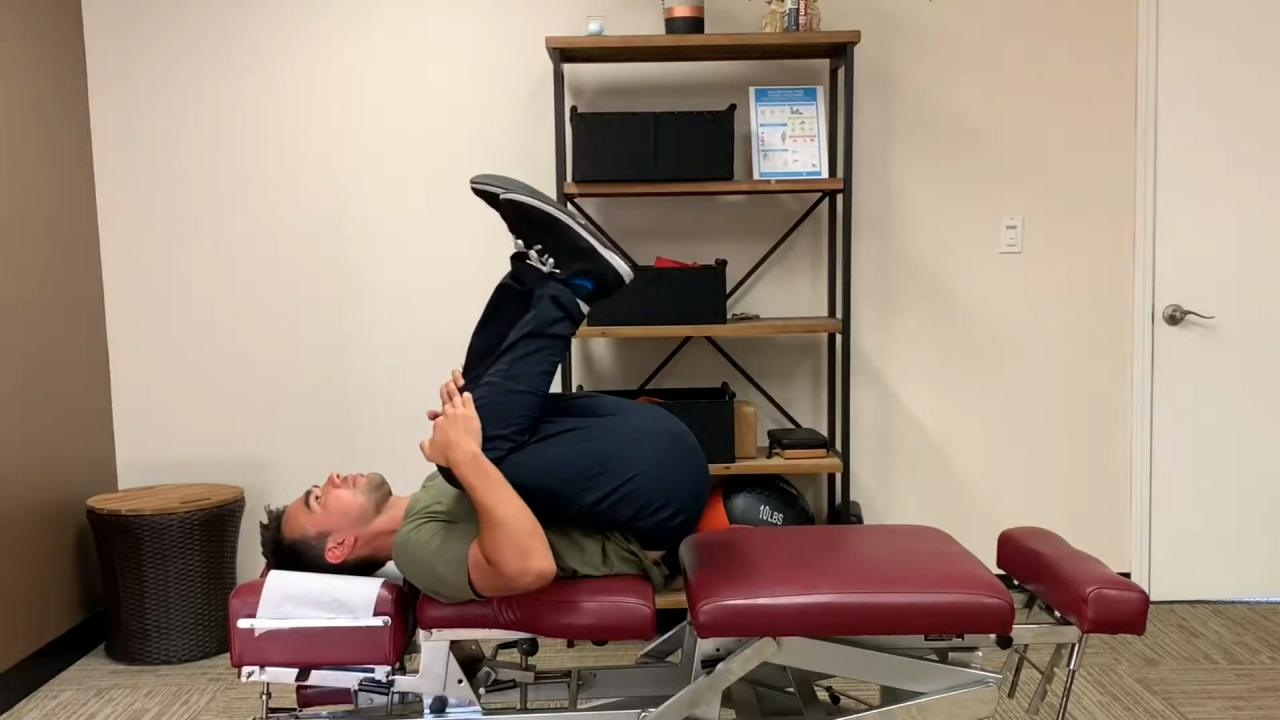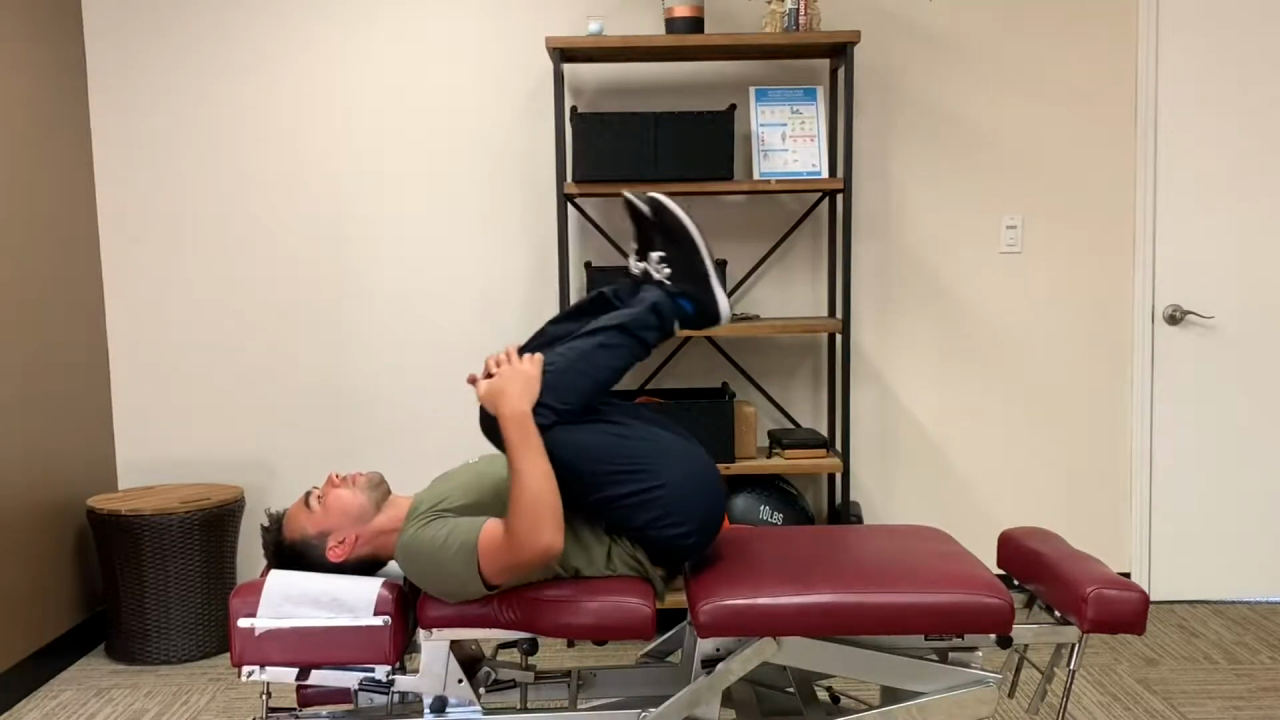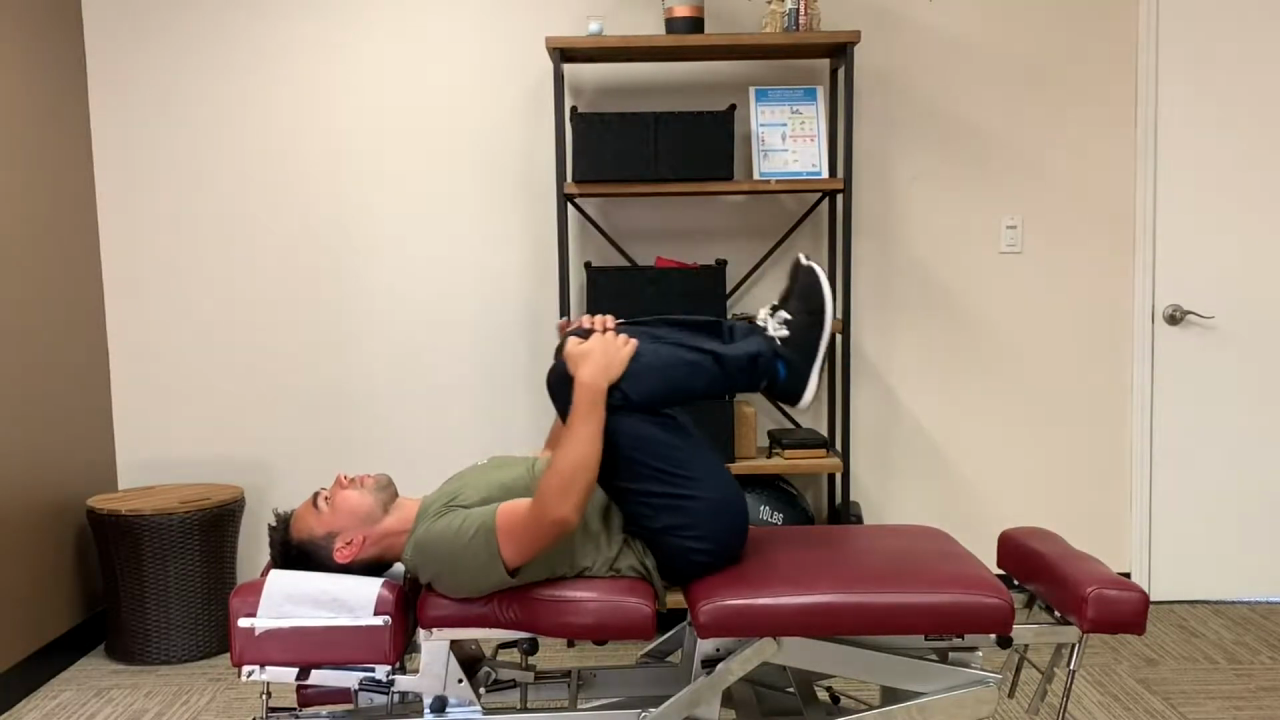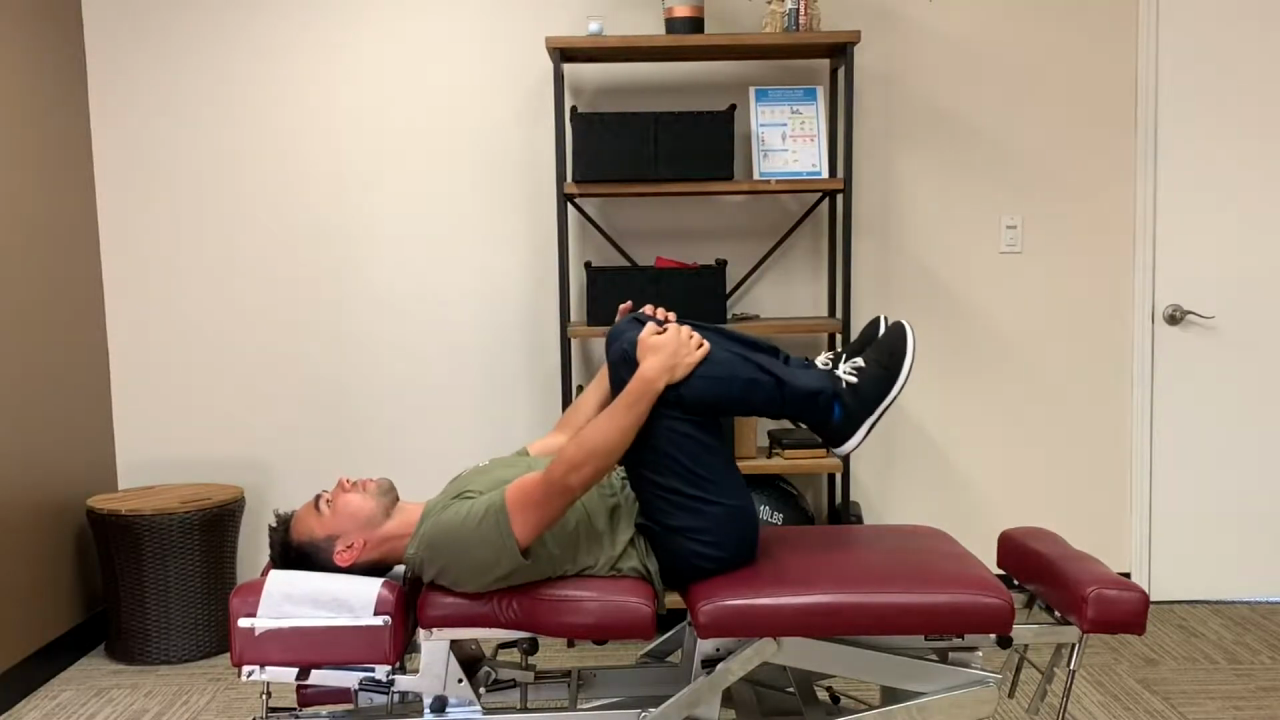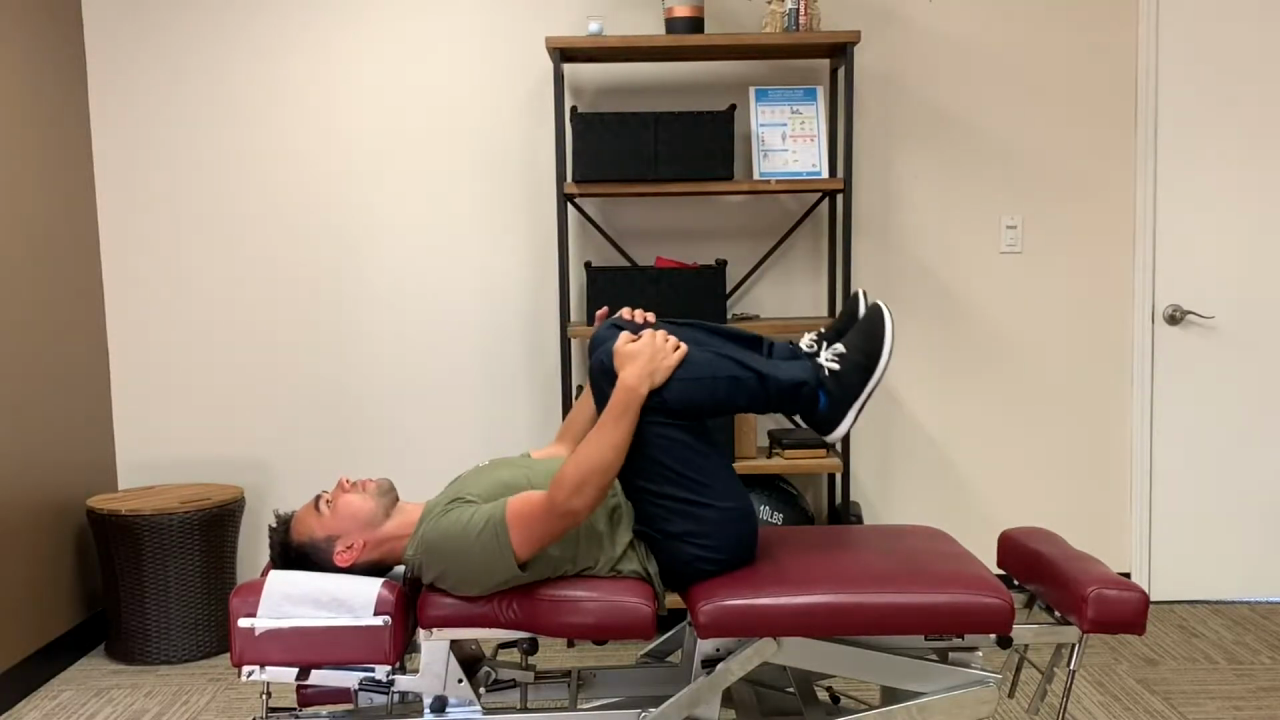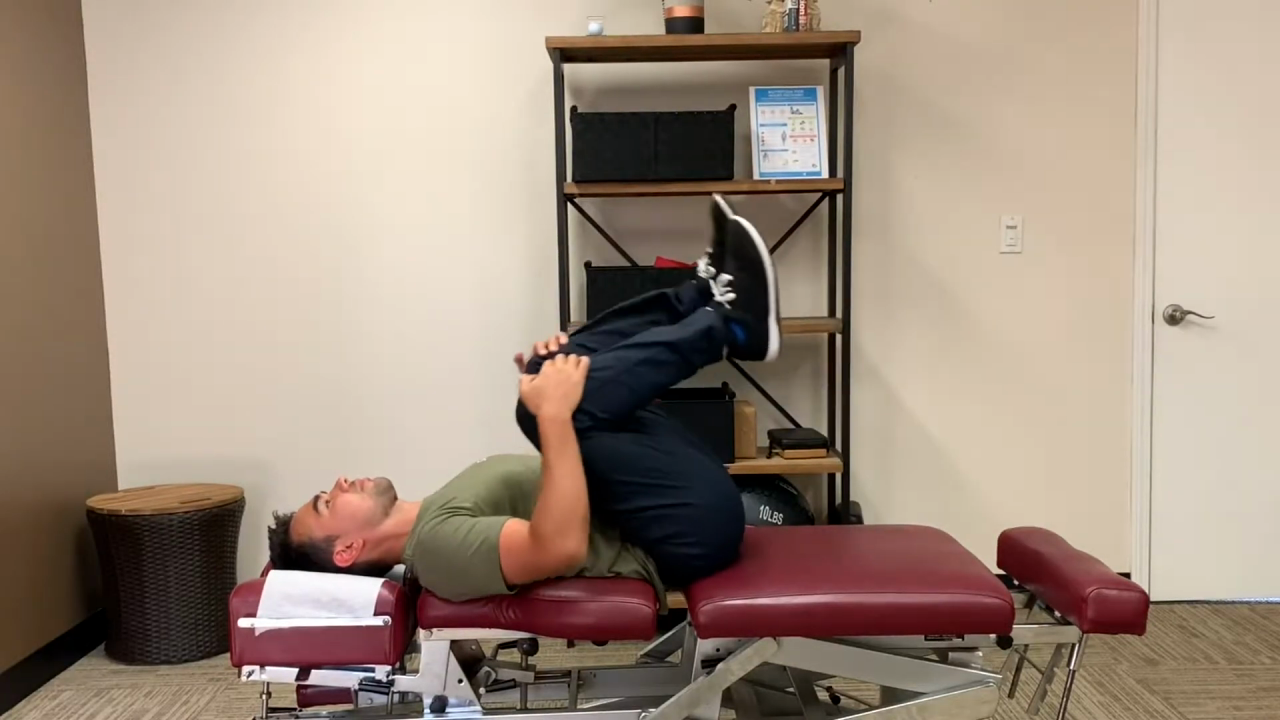
dt=0.4s
person 1, frame 1
left shoulder: (431, 507)
right shoulder: (422, 549)
right elbow: (530, 566)
right wrist: (465, 453)
left knee: (486, 403)
left ankle: (550, 273)
right ankle: (568, 286)
person 1, frame 2
left shoulder: (428, 512)
right shoulder: (424, 548)
right elbow: (540, 540)
left wrist: (514, 396)
right wrist: (515, 412)
left hip: (667, 486)
right hip: (674, 509)
left knee: (529, 377)
right knee: (520, 402)
left ankle: (657, 288)
right ankle: (672, 298)
person 1, frame 3
left shoulder: (446, 507)
right shoulder: (441, 547)
left elbow: (554, 459)
right elbow: (558, 513)
left wrist: (588, 371)
right wrist: (592, 382)
right hip: (694, 530)
left knee: (588, 355)
right knee: (580, 371)
left ankle: (764, 344)
right ankle: (775, 360)
person 1, frame 4
left shoulder: (454, 506)
right shoulder: (449, 542)
left elbow: (559, 440)
right elbow: (569, 476)
left wrist: (632, 354)
right wrist: (652, 374)
left hip: (636, 503)
right hip: (695, 539)
left knee: (639, 340)
right knee: (647, 358)
left ankle: (818, 382)
right ankle: (832, 404)
person 1, frame 5
left shoulder: (451, 508)
right shoulder: (445, 543)
left elbow: (562, 453)
right elbow: (570, 502)
left wrist: (619, 366)
right wrist: (632, 383)
left hip: (638, 504)
right hip: (698, 541)
left knee: (616, 346)
right knee: (630, 368)
left ankle: (806, 363)
right ankle: (819, 388)
person 1, frame 6
left shoulder: (445, 514)
right shoulder: (438, 547)
left elbow: (557, 471)
right elbow: (564, 545)
left wrist: (553, 385)
right wrist: (552, 415)
left hip: (688, 497)
right hip: (696, 526)
left knee: (564, 371)
right knee: (564, 399)
left ankle: (708, 300)
right ankle: (728, 322)
